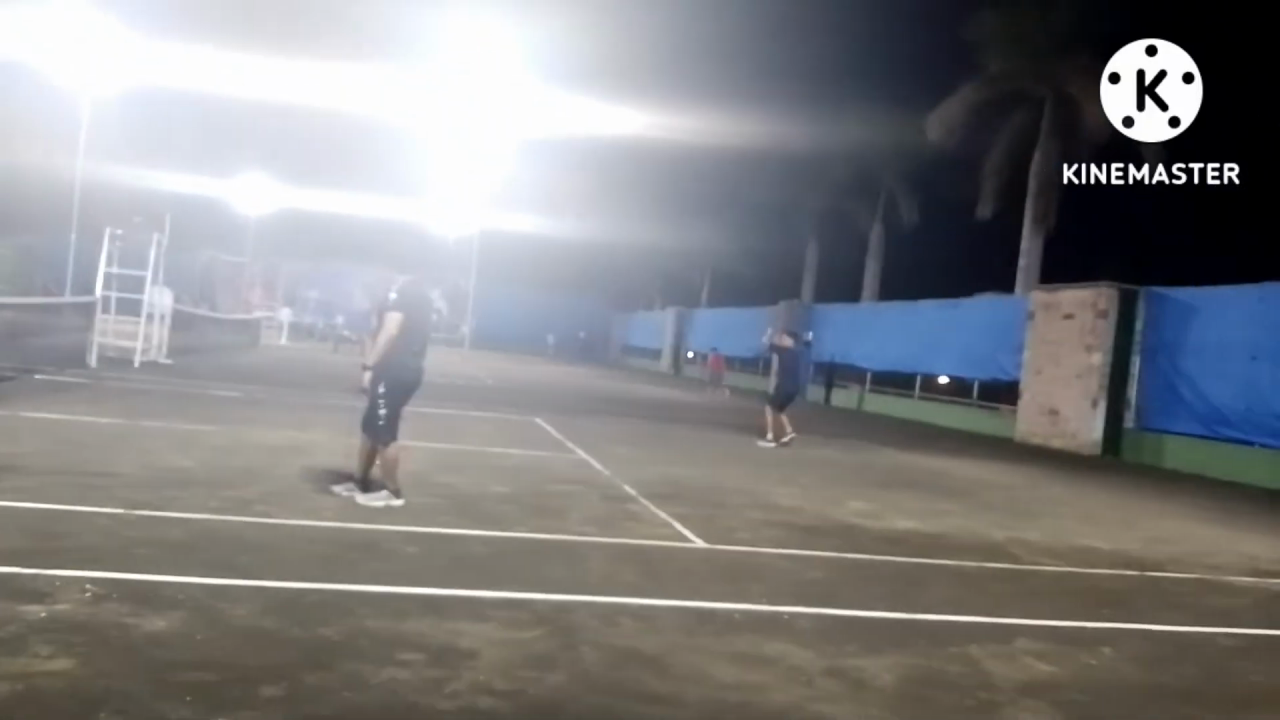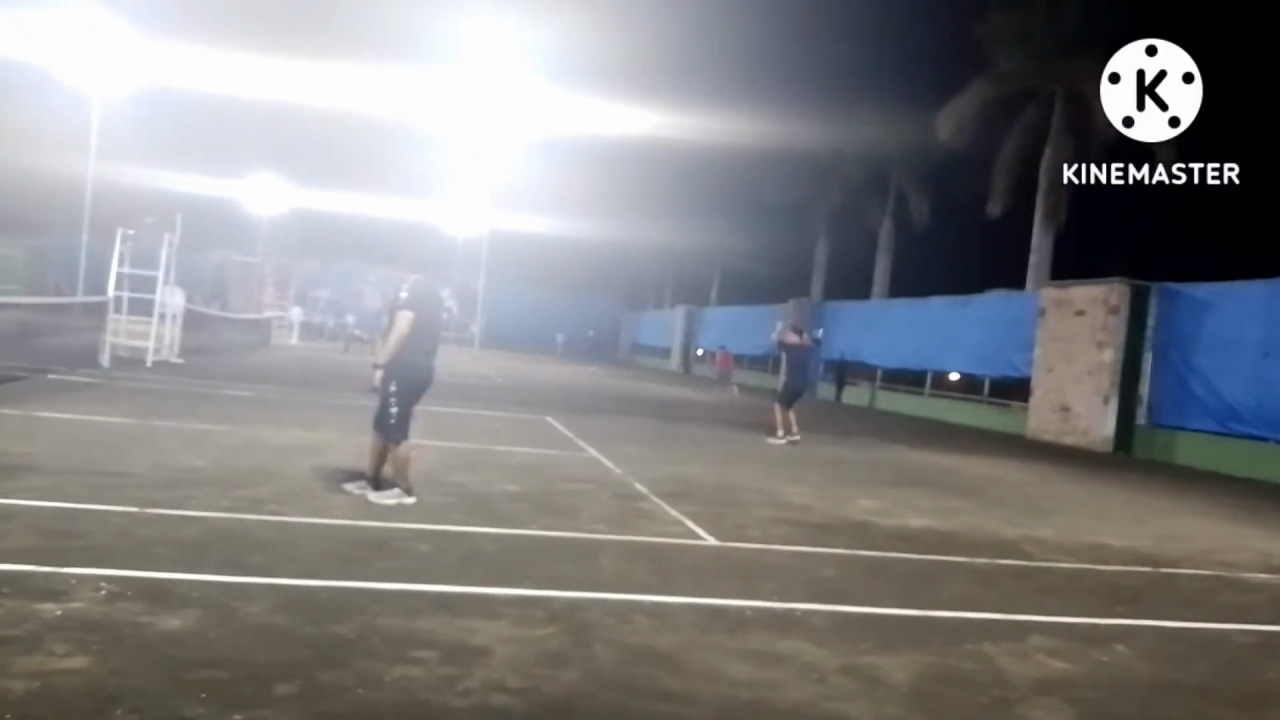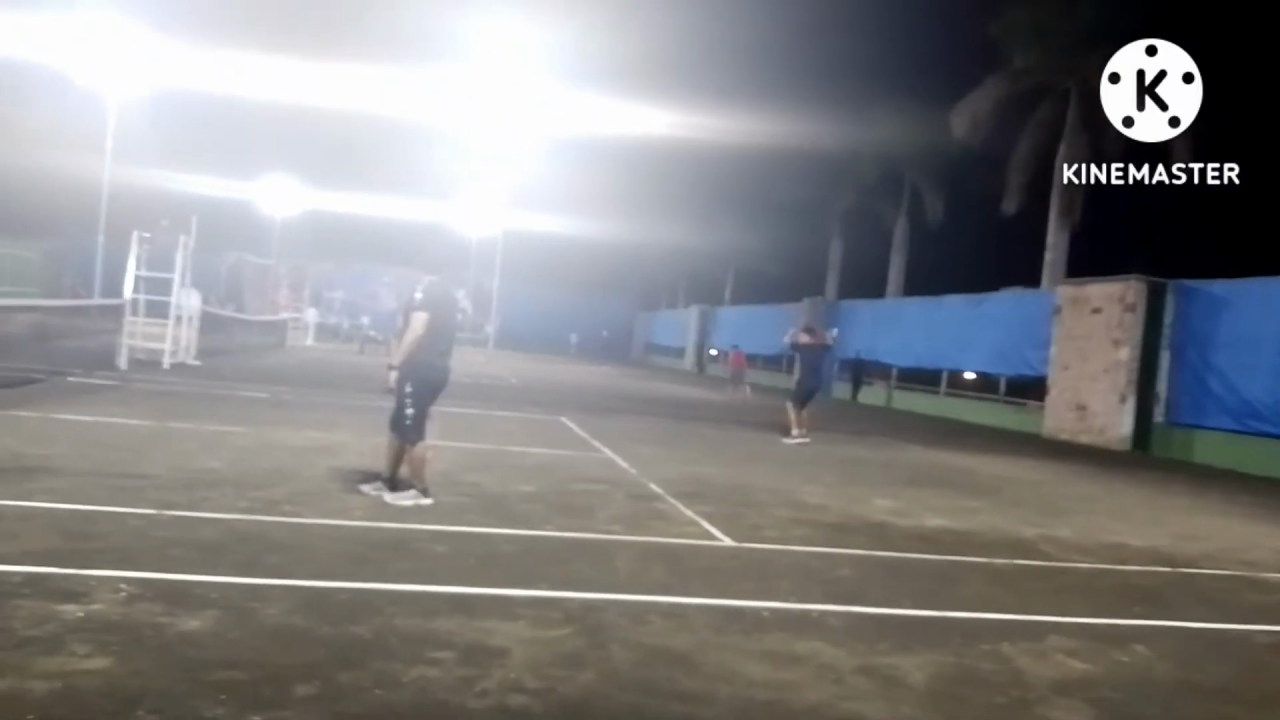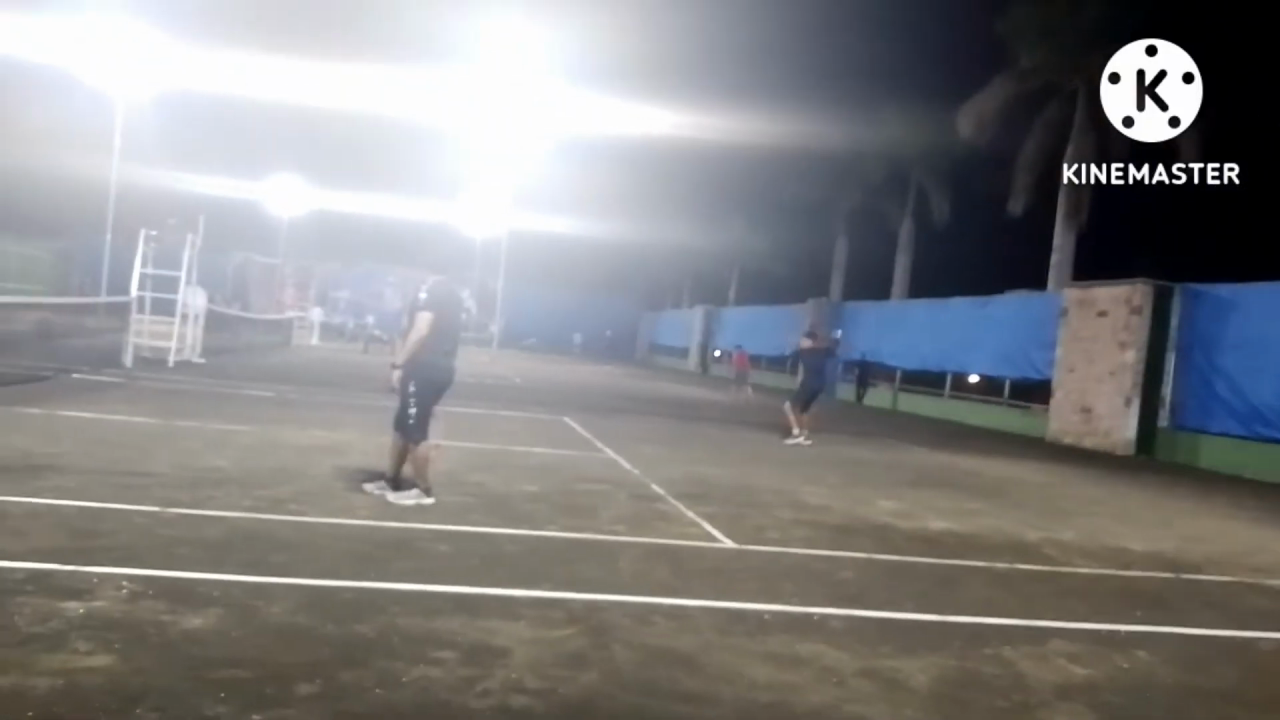
dt=0.1s
person 1, frame 1
left shoulder: (401, 290)
right shoulder: (420, 293)
left elbow: (390, 331)
left wrist: (369, 366)
left hip: (394, 371)
right hip: (407, 368)
left knee: (384, 432)
right knee: (370, 427)
left ankle: (392, 491)
right ankle: (361, 481)
person 1, frame 2
left shoulder: (412, 288)
right shoulder: (431, 293)
left elbow: (401, 330)
left wrist: (380, 364)
left hip: (405, 369)
right hip: (419, 367)
left knee: (396, 431)
right knee: (382, 425)
left ankle: (403, 489)
right ankle: (372, 480)
person 1, frame 3
left shoulder: (427, 290)
right shoulder: (446, 294)
left elbow: (416, 331)
left wrist: (395, 365)
left hip: (420, 370)
right hip: (434, 368)
left knee: (412, 431)
right knee: (398, 426)
left ankle: (419, 490)
right ankle: (389, 481)
person 1, frame 4
left shoulder: (432, 290)
right shoulder: (452, 294)
left elbow: (420, 331)
left wrist: (398, 364)
left hip: (425, 370)
right hip: (439, 368)
left knee: (415, 431)
right knee: (402, 425)
left ankle: (422, 489)
right ankle: (392, 480)
